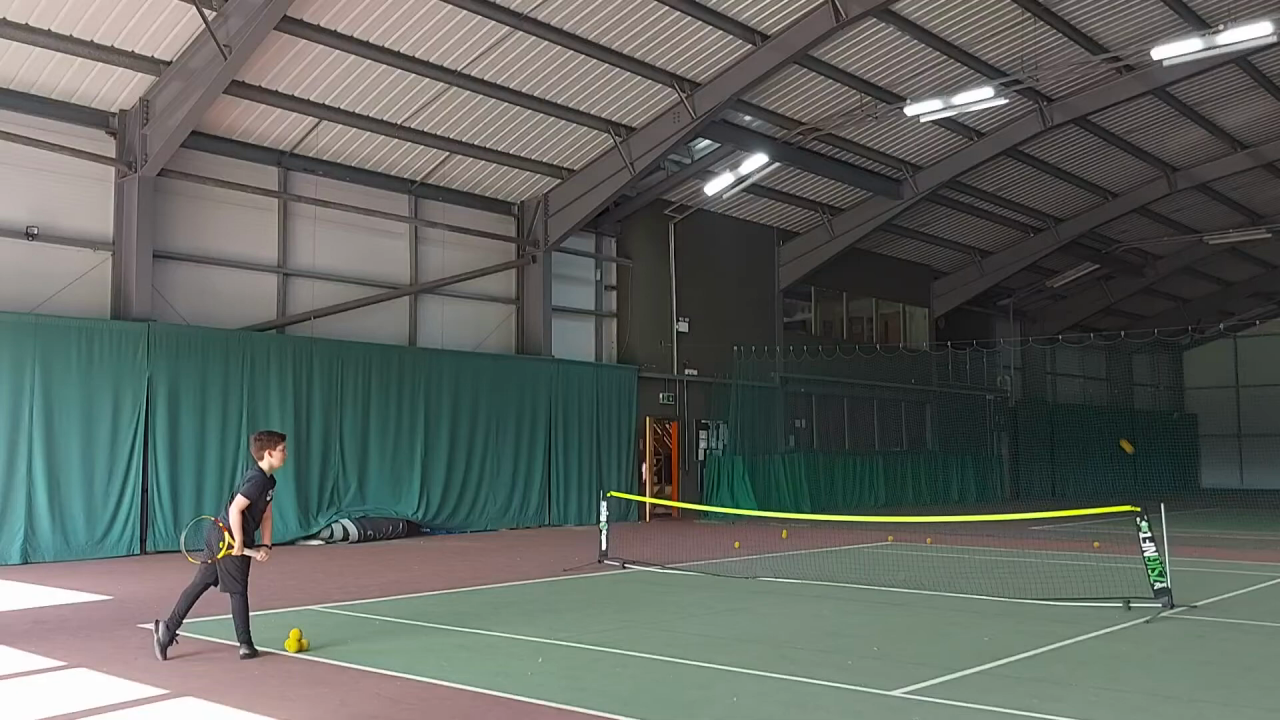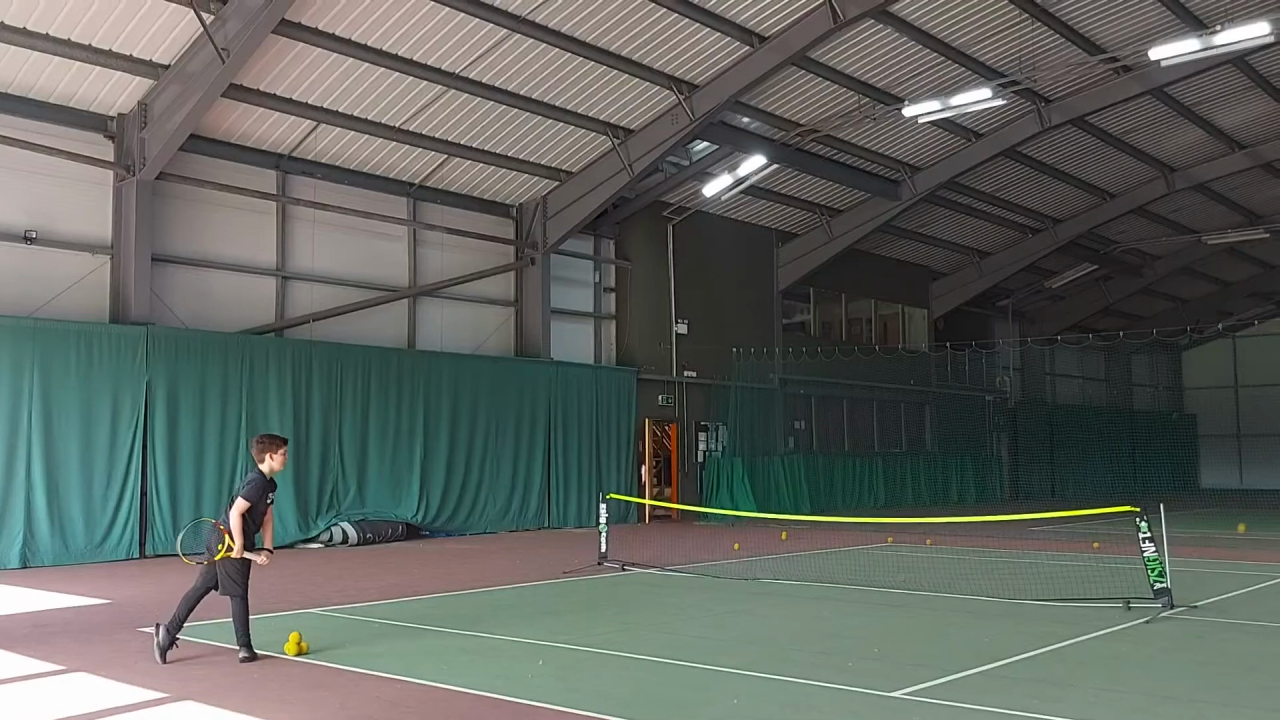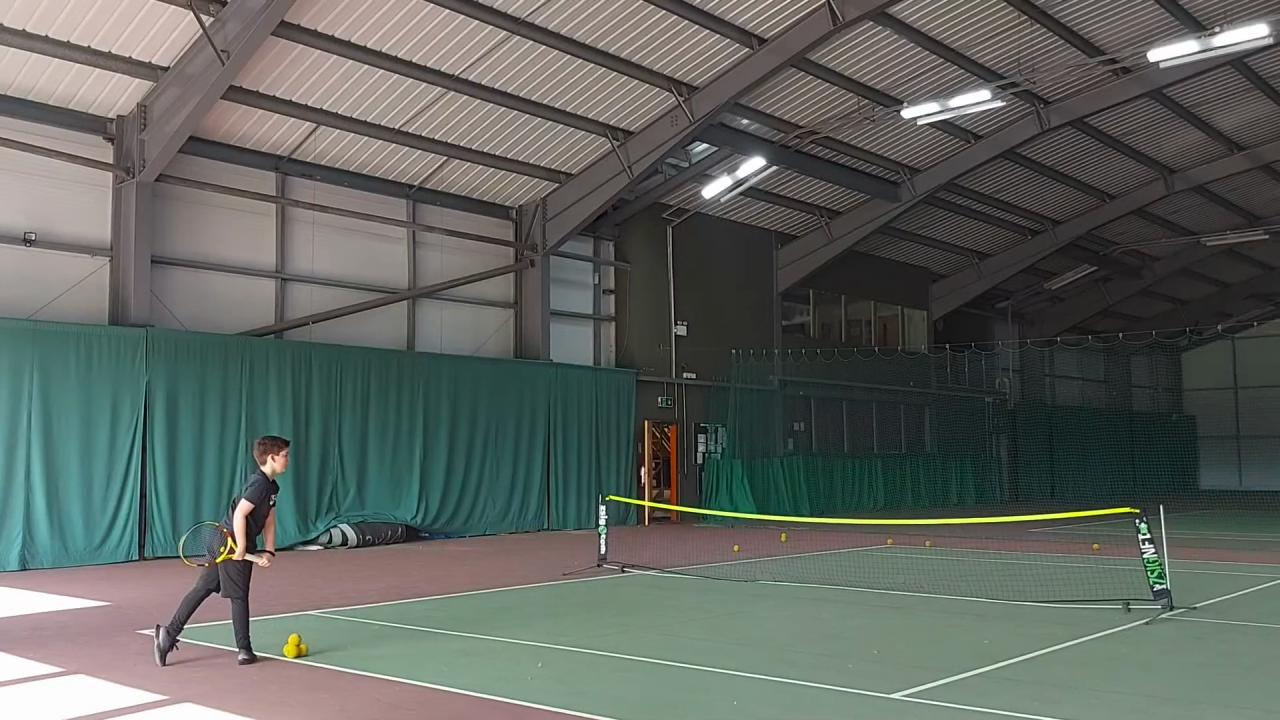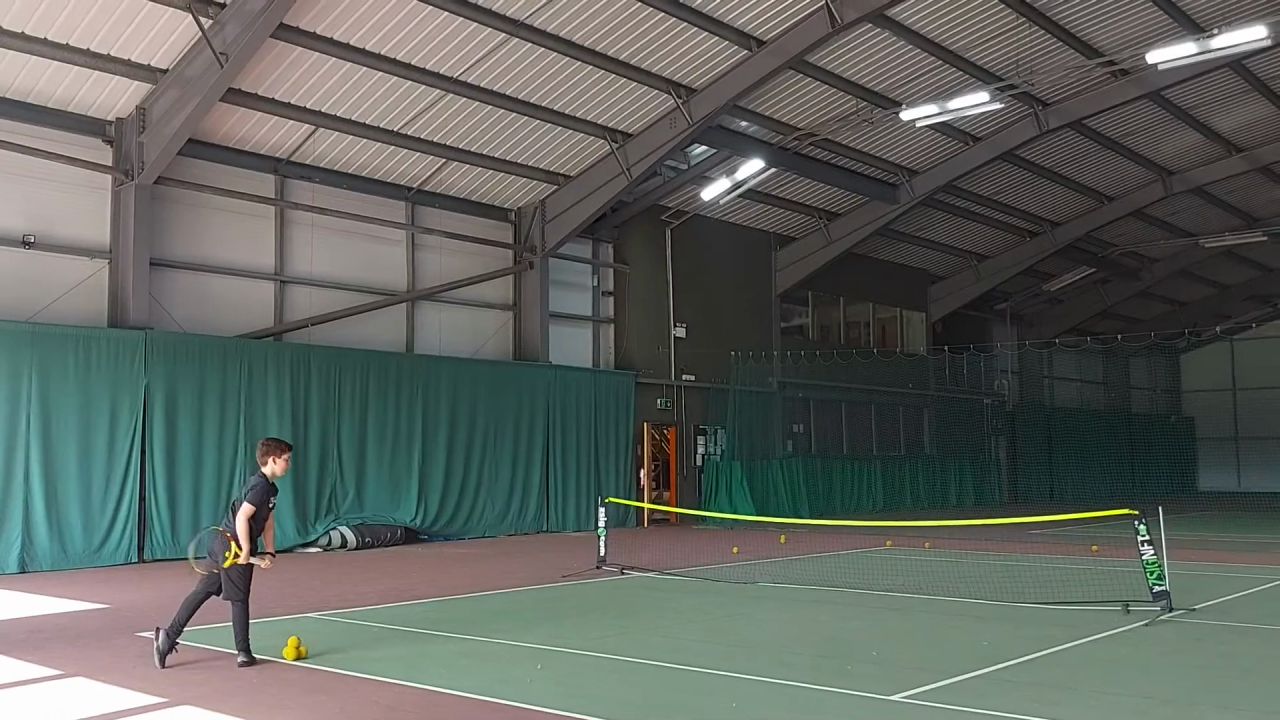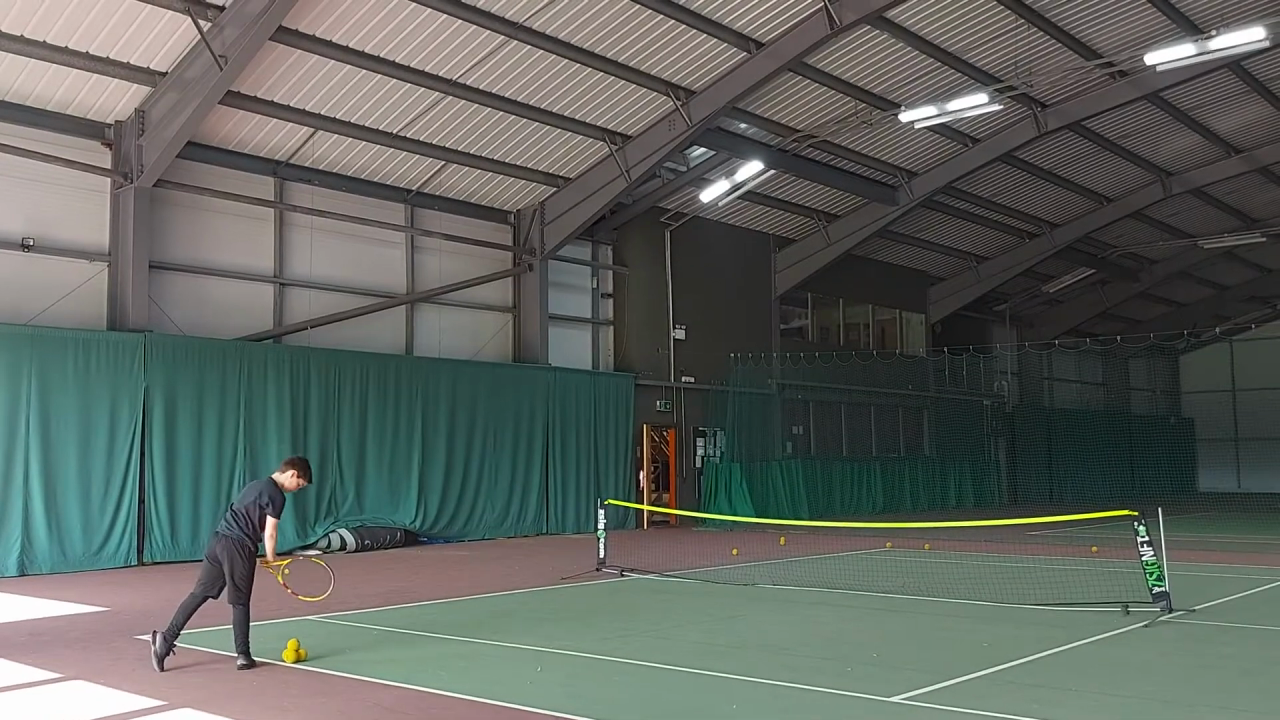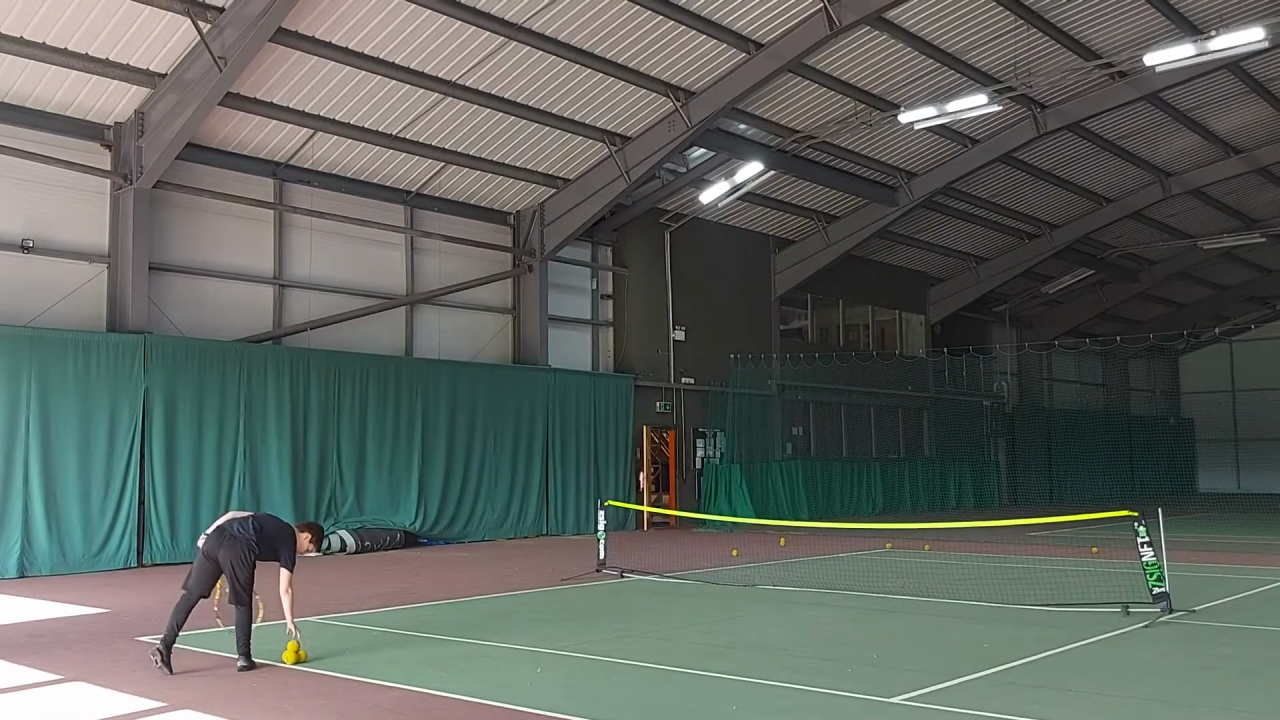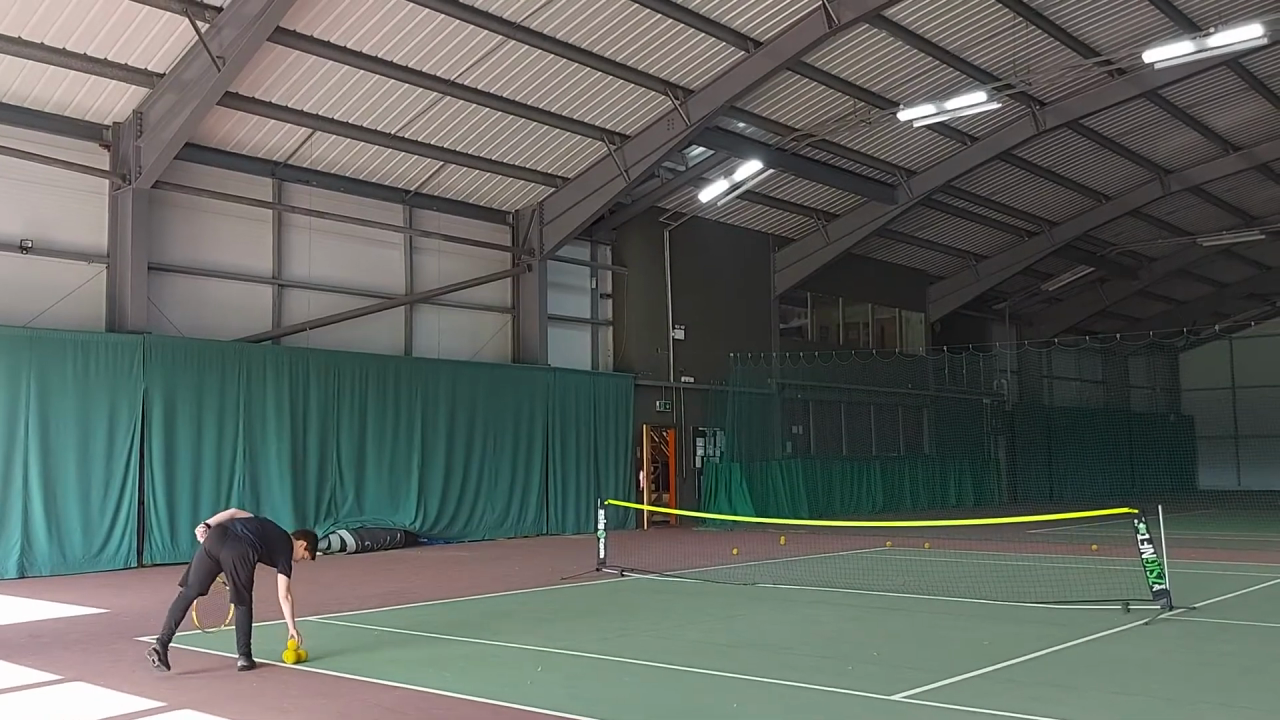
dt=0.4s
person 1, frame 1
left shoulder: (269, 481)
right shoulder: (257, 480)
left elbow: (266, 514)
right elbow: (235, 509)
left wrist: (266, 544)
right wrist: (239, 542)
right hip: (229, 538)
left knee: (199, 584)
right knee: (238, 591)
left ankle: (168, 628)
right ankle: (245, 645)
person 1, frame 2
left shoulder: (269, 484)
right shoulder: (257, 483)
left elbow: (267, 518)
right elbow: (235, 512)
left wrist: (267, 549)
right wrist: (240, 545)
right hip: (230, 542)
left knee: (201, 588)
right knee: (238, 595)
left ankle: (169, 632)
right ankle: (245, 648)
person 1, frame 3
left shoulder: (271, 486)
right shoulder: (260, 484)
left elbow: (269, 521)
right elbow: (239, 514)
left wrist: (269, 551)
right wrist: (242, 547)
right hip: (232, 543)
left knee: (201, 589)
right knee: (239, 596)
left ankle: (169, 633)
right ankle: (244, 650)
person 1, frame 4
left shoulder: (270, 488)
right shoulder: (262, 486)
left elbow: (267, 523)
right elbow: (241, 518)
left wrist: (269, 553)
right wrist: (246, 550)
left knee: (201, 592)
right knee: (239, 599)
left ankle: (168, 636)
right ankle: (243, 653)
person 1, frame 5
left shoulder: (256, 485)
right shoulder: (277, 496)
right elbow: (269, 534)
right wrist: (270, 558)
left hip: (218, 538)
right hip: (238, 547)
left knee: (198, 594)
right knee: (240, 603)
left ankle: (165, 638)
right ankle: (243, 656)
person 1, frame 6
left shoulder: (270, 521)
right shoulder: (288, 545)
left elbow: (232, 515)
right elbow: (285, 590)
right wrist: (290, 623)
left hip: (216, 538)
right hip: (239, 550)
left knee: (191, 594)
right knee: (243, 604)
left ankle: (165, 645)
right ankle: (244, 657)
person 1, frame 7
left shoulder: (266, 525)
right shoulder: (285, 552)
left elbow: (234, 512)
right elbow: (284, 596)
left wrist: (207, 524)
right wrist: (292, 628)
left hip: (217, 538)
right hip: (240, 551)
left knee: (188, 593)
right knee: (243, 604)
left ankle: (161, 644)
right ankle: (244, 657)
